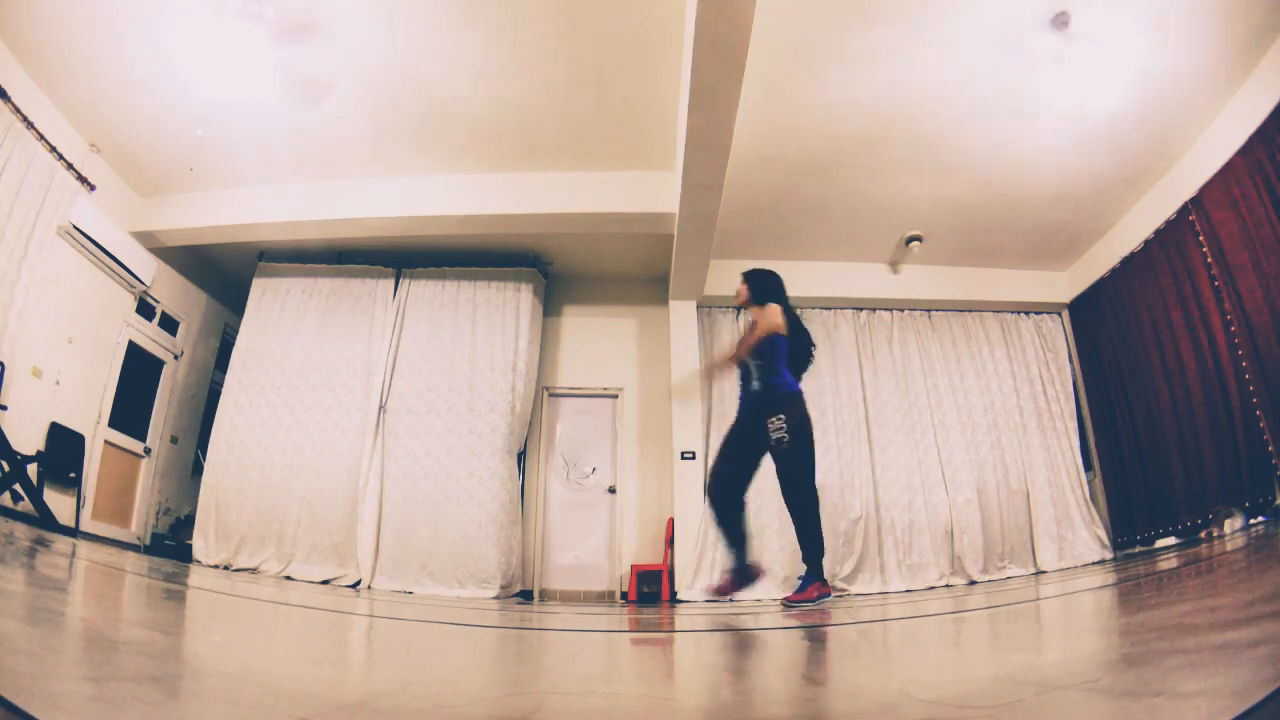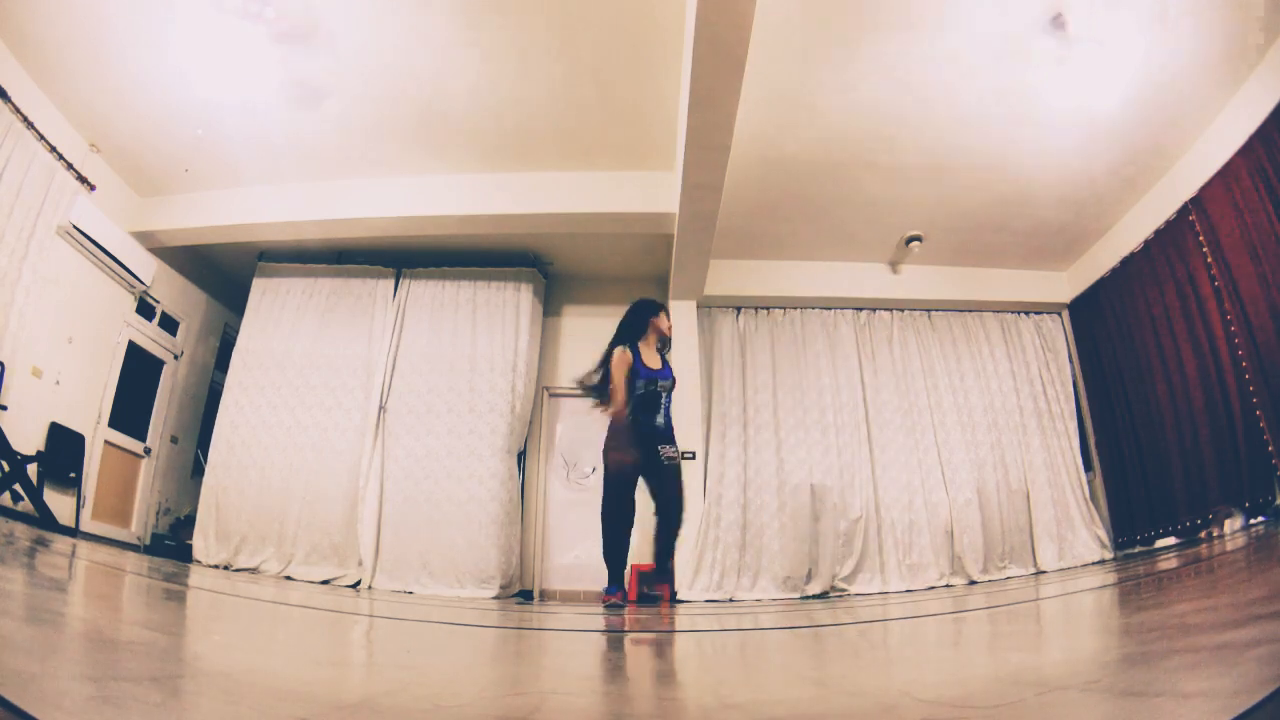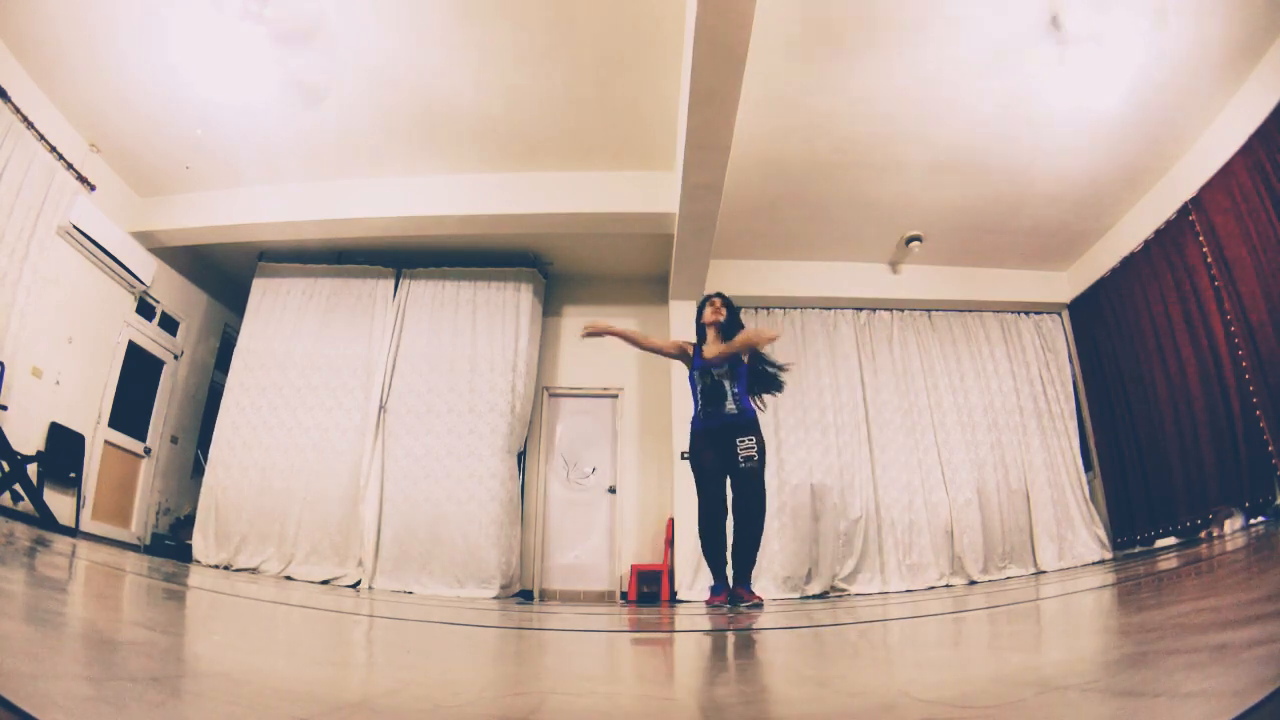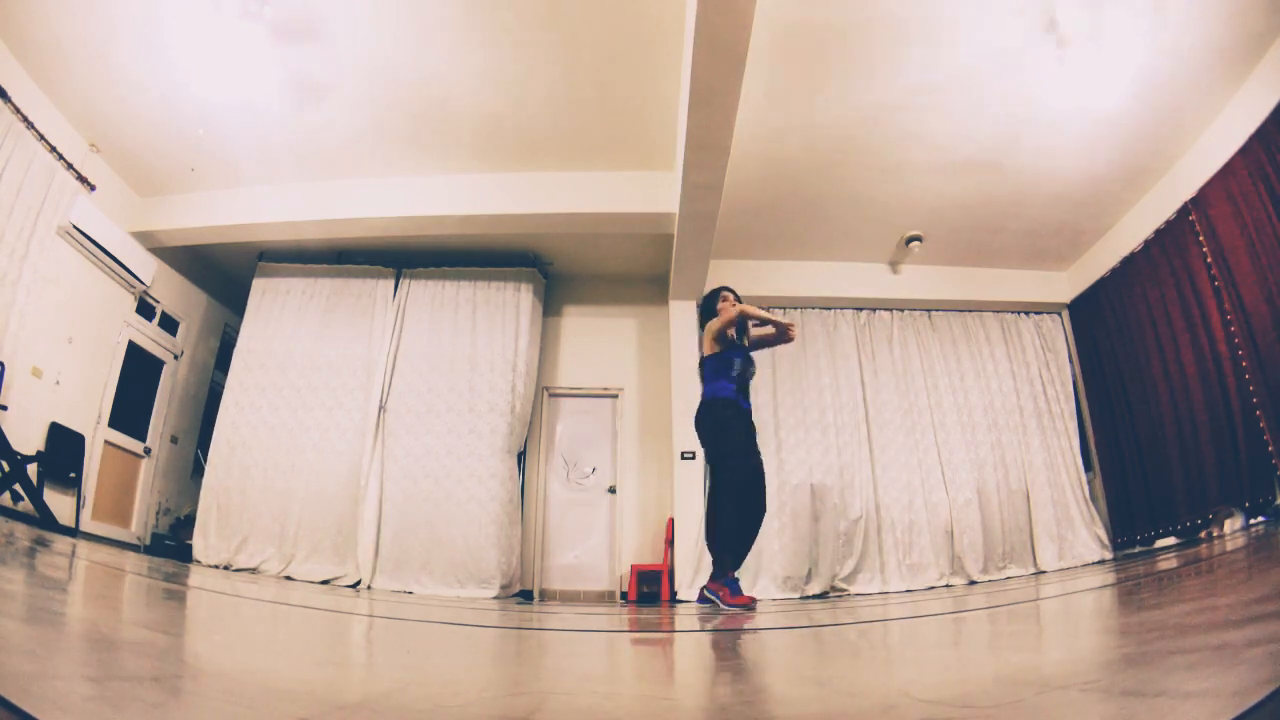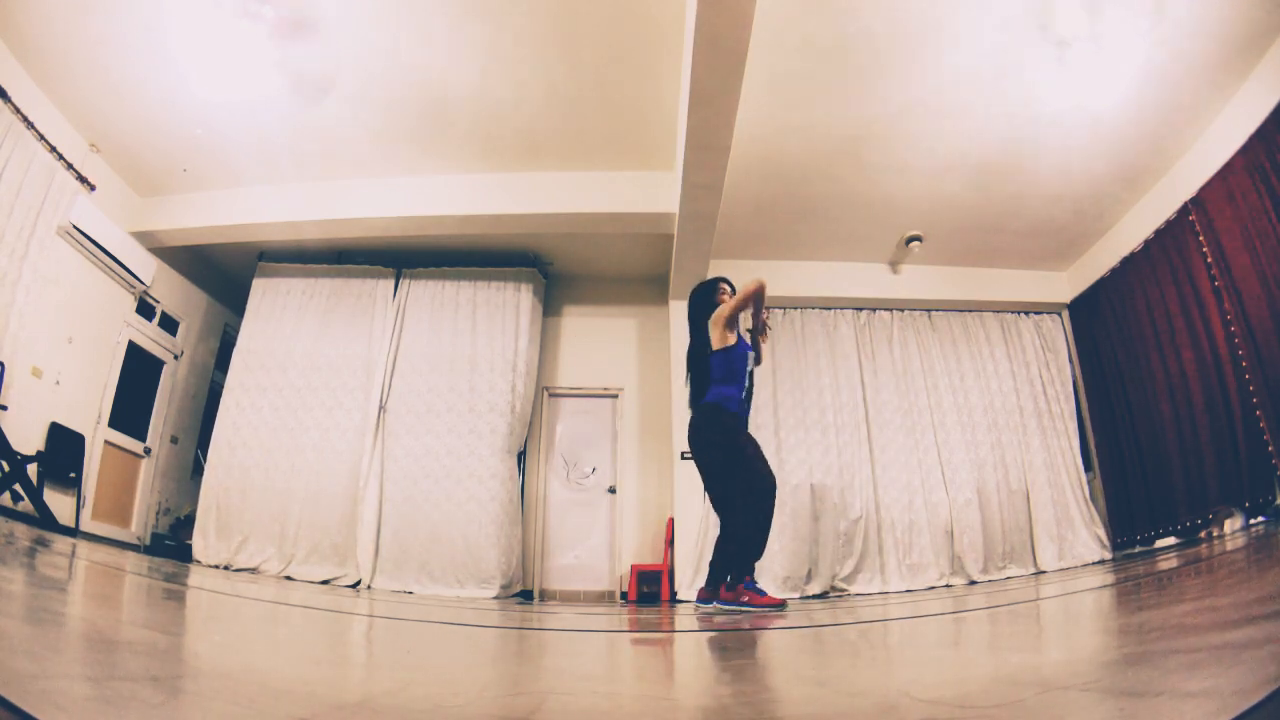
dt=1s
person 1, frame 1
left shoulder: (772, 311)
right shoulder: (754, 325)
left elbow: (739, 352)
left wrist: (705, 374)
left hip: (783, 408)
right hip: (750, 415)
left knee: (798, 493)
right knee: (721, 488)
left ankle: (816, 580)
right ankle: (741, 565)
person 1, frame 2
left shoulder: (664, 360)
right shoulder: (624, 354)
right elbow: (618, 401)
right wrist: (620, 444)
left hip: (661, 441)
right hip: (624, 442)
left knee: (671, 506)
right knee: (617, 513)
left ankle: (663, 574)
right ankle: (615, 584)
person 1, frame 3
left shoulder: (740, 340)
right shoulder: (688, 351)
left elbow: (762, 337)
right elbow: (646, 342)
left wrist: (723, 352)
right wrist: (609, 329)
left hip: (743, 431)
right hip: (705, 436)
left knee: (751, 504)
right knee: (711, 508)
left ankle: (742, 583)
right ankle: (719, 583)
person 1, frame 4
left shoulder: (744, 339)
right shoulder: (713, 330)
left elbow: (788, 335)
right elbow: (740, 312)
left wrist: (772, 325)
right wrist: (774, 320)
left hip: (739, 419)
right hip: (718, 413)
left knee: (753, 502)
right knee: (729, 490)
left ankle: (718, 581)
right ankle: (722, 578)
person 1, frame 5
left shoulder: (728, 336)
right shoulder: (719, 319)
left elbow: (755, 359)
right elbow: (757, 286)
left wrist: (756, 330)
right wrist: (758, 315)
left hip: (714, 426)
right hip: (719, 423)
left knee: (736, 509)
right knee: (760, 488)
left ankle: (713, 588)
right ankle: (737, 583)
